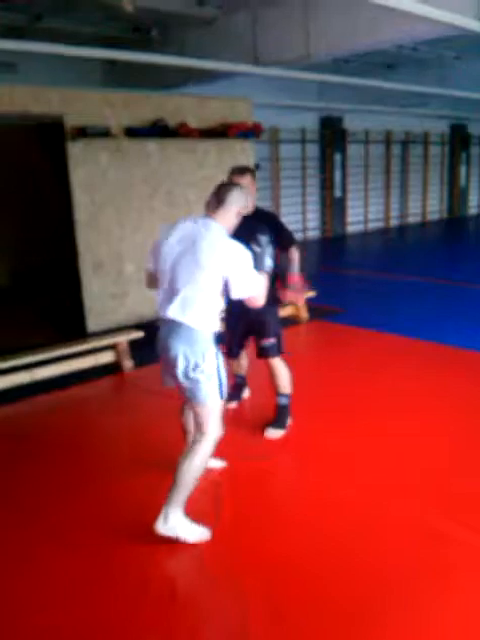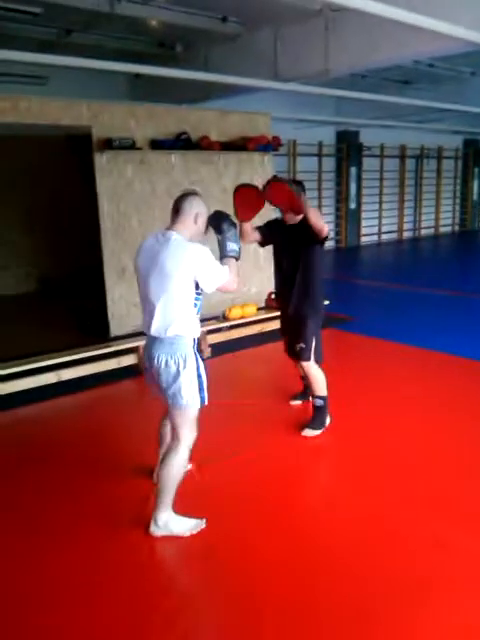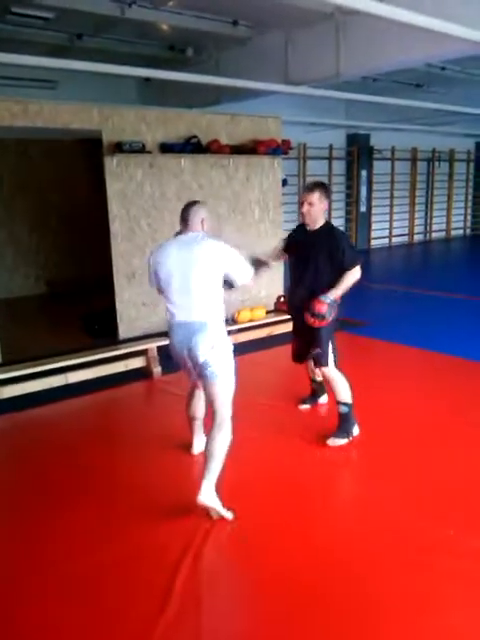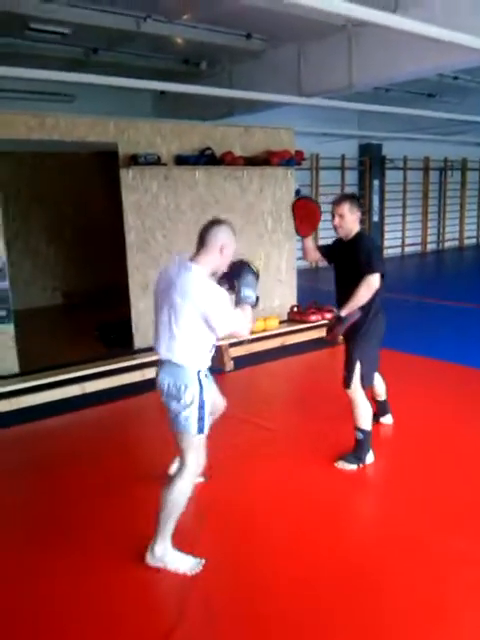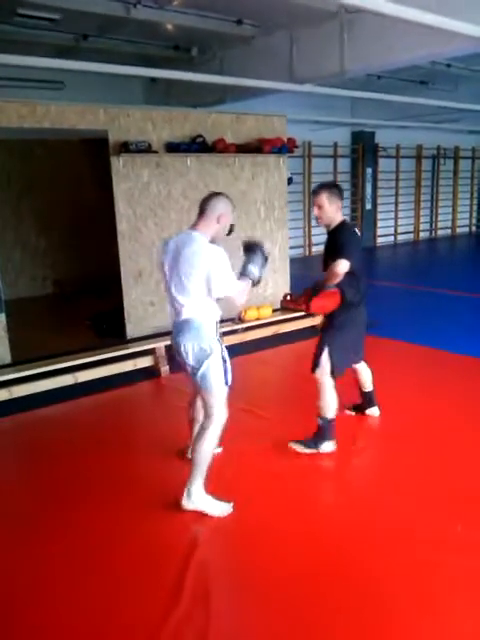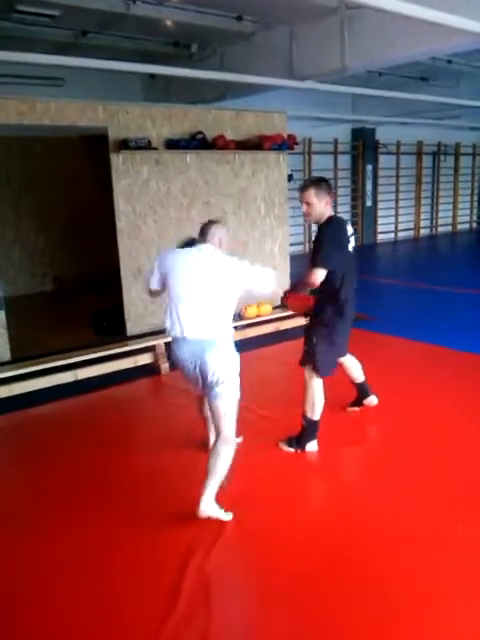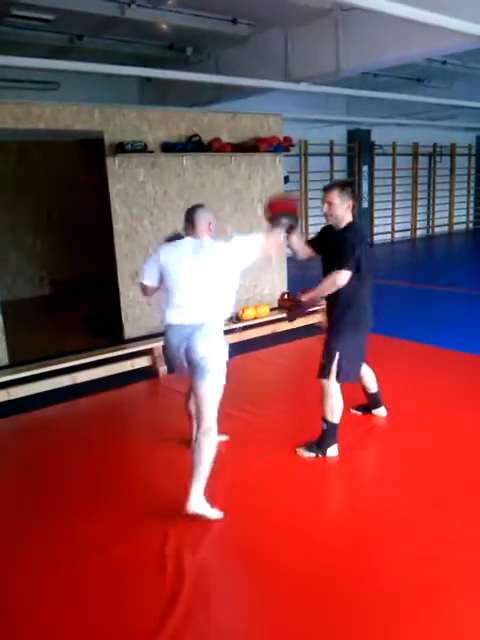
dt=0.7s
person 1, frame 1
left shoulder: (174, 232)
right shoulder: (232, 250)
left elbow: (153, 281)
right elbow: (256, 299)
right wrist: (264, 258)
left hip: (167, 332)
right hip: (195, 340)
left knee: (192, 397)
right knee: (210, 430)
left ankle: (194, 461)
right ankle: (172, 515)
person 1, frame 2
left shoulder: (148, 245)
right shoulder: (193, 254)
right elbow: (230, 283)
right wrist: (230, 242)
left hip: (155, 345)
right hip: (177, 350)
left knee: (174, 412)
right knee: (185, 437)
left ankle: (164, 464)
right ankle: (163, 517)
person 1, frame 3
left shoulder: (160, 254)
right shoulder: (215, 248)
right elbow: (246, 278)
right wrist: (227, 274)
left hip: (178, 334)
right hip: (209, 334)
left knee: (199, 384)
right knee: (223, 416)
left ankle: (198, 439)
right ankle: (208, 490)
person 1, frame 4
left shoulder: (171, 270)
right shoulder: (207, 291)
right elbow: (241, 329)
right wrist: (246, 287)
left hip: (178, 367)
right hip: (186, 376)
left knee: (217, 407)
right knee: (192, 466)
left ankle: (183, 462)
right ankle: (160, 548)
person 1, frame 5
left shoulder: (172, 244)
right shoulder: (212, 253)
right elbow: (238, 297)
right wrist: (253, 266)
left hip: (182, 331)
right hip: (201, 335)
left knee: (203, 390)
right knee: (217, 416)
left ankle: (197, 446)
right ankle: (194, 493)
person 1, frame 6
left shoulder: (170, 258)
right shoulder: (233, 265)
left elbow: (154, 289)
right elbow: (270, 283)
left hip: (183, 349)
right hip: (217, 350)
left knee: (207, 390)
right knee: (228, 427)
left ankle: (215, 439)
right ankle: (208, 501)
person 1, frame 7
left shoulder: (164, 252)
right shoulder: (224, 249)
left elbow: (147, 289)
right elbow: (269, 242)
right wrist: (280, 233)
left hip: (175, 335)
right hip: (206, 336)
left knee: (197, 387)
right knee: (209, 417)
left ankle: (200, 438)
right ankle: (197, 496)
person 2, frame 1
left shoulder: (268, 220)
left elbow: (291, 248)
left wrist: (293, 271)
left hip: (263, 299)
right hip: (234, 299)
left knee: (272, 356)
right knee: (234, 350)
left ankle: (283, 412)
right ankle: (239, 387)
person 2, frame 2
left shoulder: (310, 228)
right shoulder: (276, 227)
left elbow: (324, 229)
right elbow: (248, 237)
left wrist: (302, 207)
right wrist: (244, 216)
left hip: (308, 304)
right hip: (287, 303)
left knee: (307, 359)
right knee: (296, 355)
left ankle: (322, 412)
right ankle: (308, 389)
person 2, frame 3
left shoulder: (336, 237)
right shoulder: (298, 233)
left elbow: (355, 272)
right elbow: (284, 251)
left wrist: (331, 296)
right wrist: (267, 260)
right hip: (299, 308)
left knee: (326, 366)
right knee: (307, 356)
left ankle: (348, 422)
right ankle: (317, 392)
person 2, frame 4
left shoulder: (366, 245)
right shoulder: (340, 245)
left elbow: (373, 282)
right elbow: (312, 255)
left wrist: (343, 314)
right wrist: (306, 233)
left hip: (365, 323)
right hip: (356, 322)
left knee: (354, 387)
right knee: (368, 371)
left ankle: (363, 451)
right ankle: (383, 412)
person 2, frame 5
left shoulder: (344, 235)
right shoulder: (339, 233)
left elbow: (340, 269)
left wrist: (319, 289)
right wrist: (309, 295)
left hip: (346, 314)
right hip: (350, 311)
left knee: (322, 373)
right knee: (354, 359)
left ankle: (323, 437)
right ankle: (369, 404)
person 2, frame 6
left shoulder: (328, 233)
right shoulder: (338, 225)
left elbow: (316, 277)
left wrist: (299, 287)
right wrist: (307, 284)
left hip: (329, 312)
right hip: (342, 307)
left knee: (312, 373)
right knee: (340, 354)
left ankle: (307, 438)
right ankle: (366, 394)
person 2, frame 7
left shoulder: (353, 236)
right shoulder: (331, 233)
left elbow: (340, 277)
right elbow: (303, 251)
left wrist: (305, 299)
left hip: (349, 318)
right hip: (355, 316)
left knee: (330, 379)
right knee: (356, 363)
left ankle: (328, 443)
right ankle: (376, 405)
